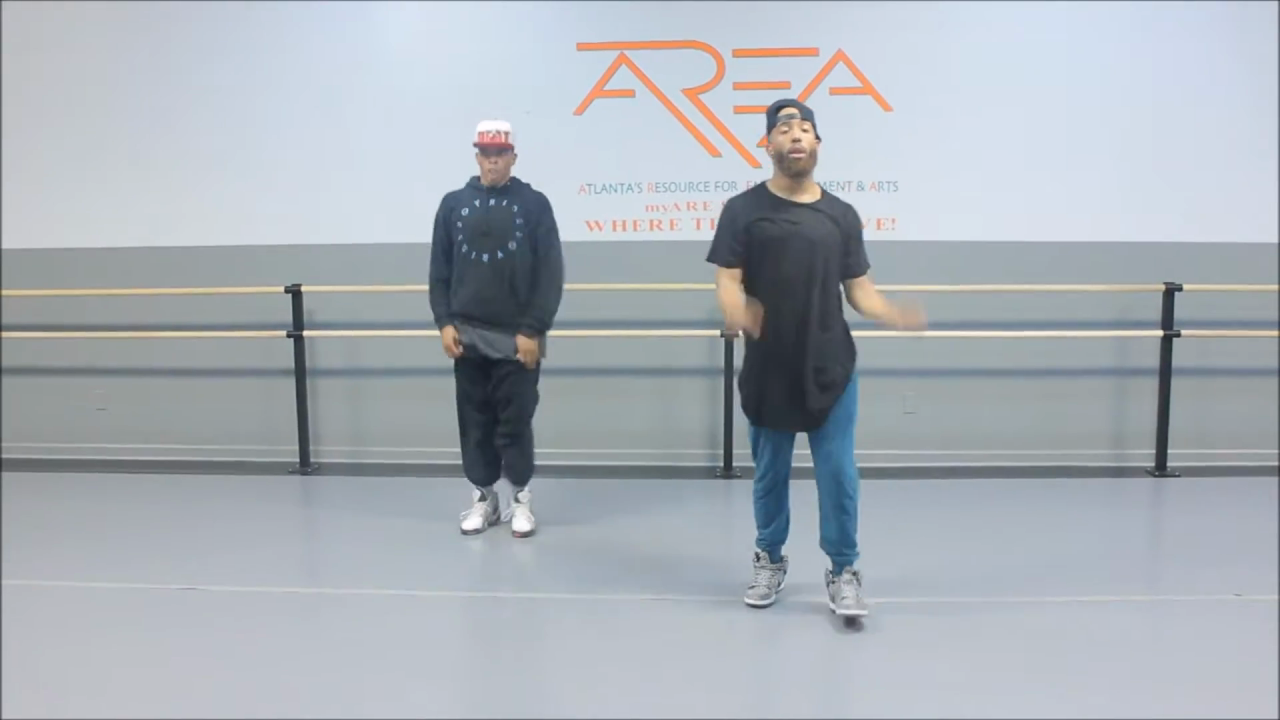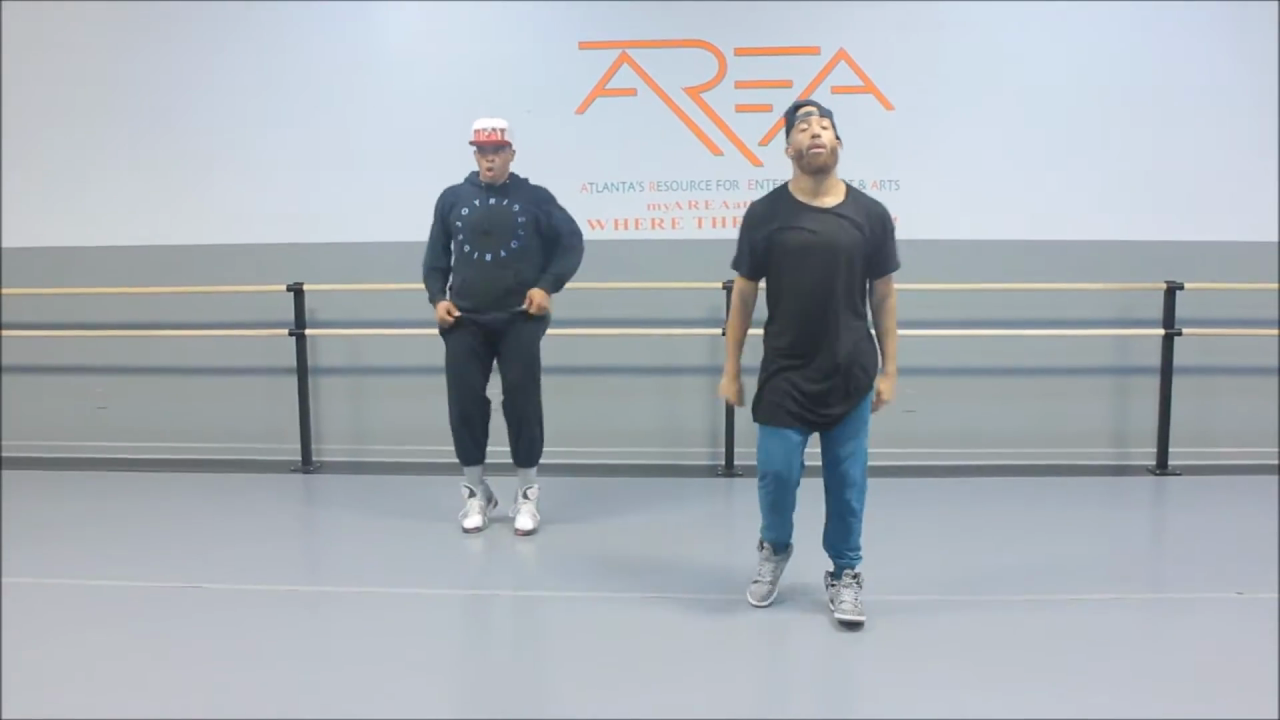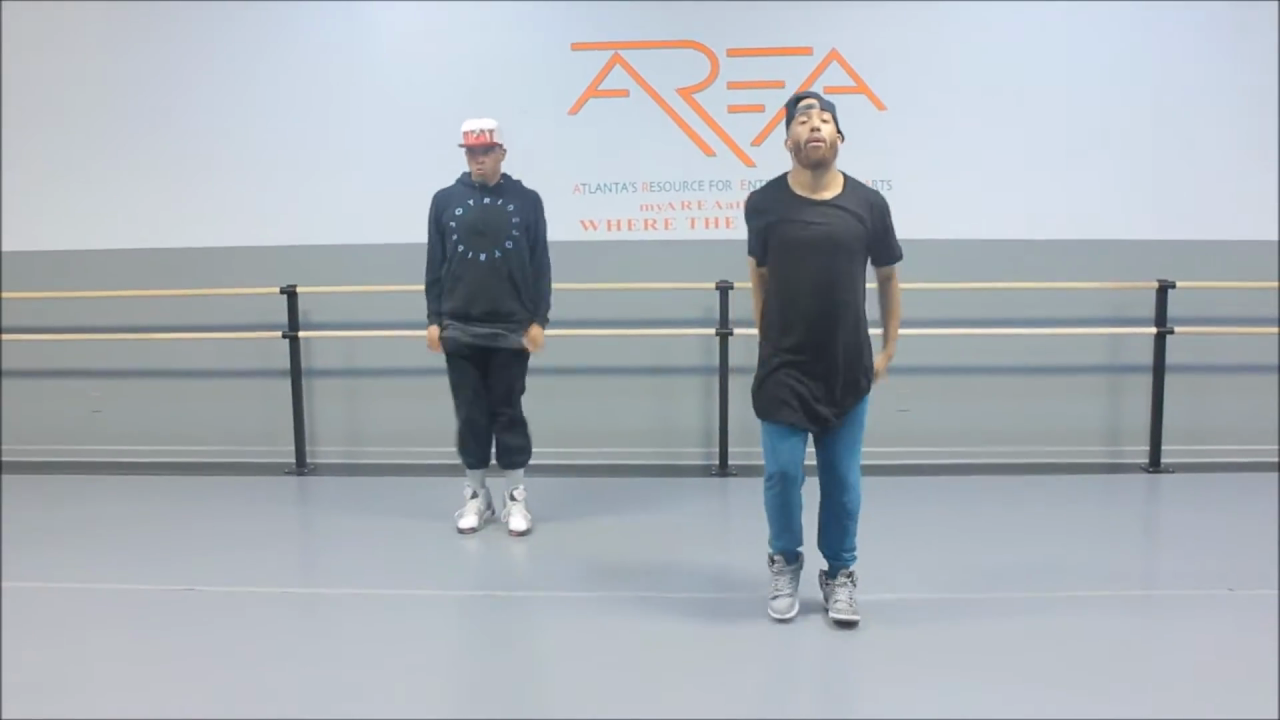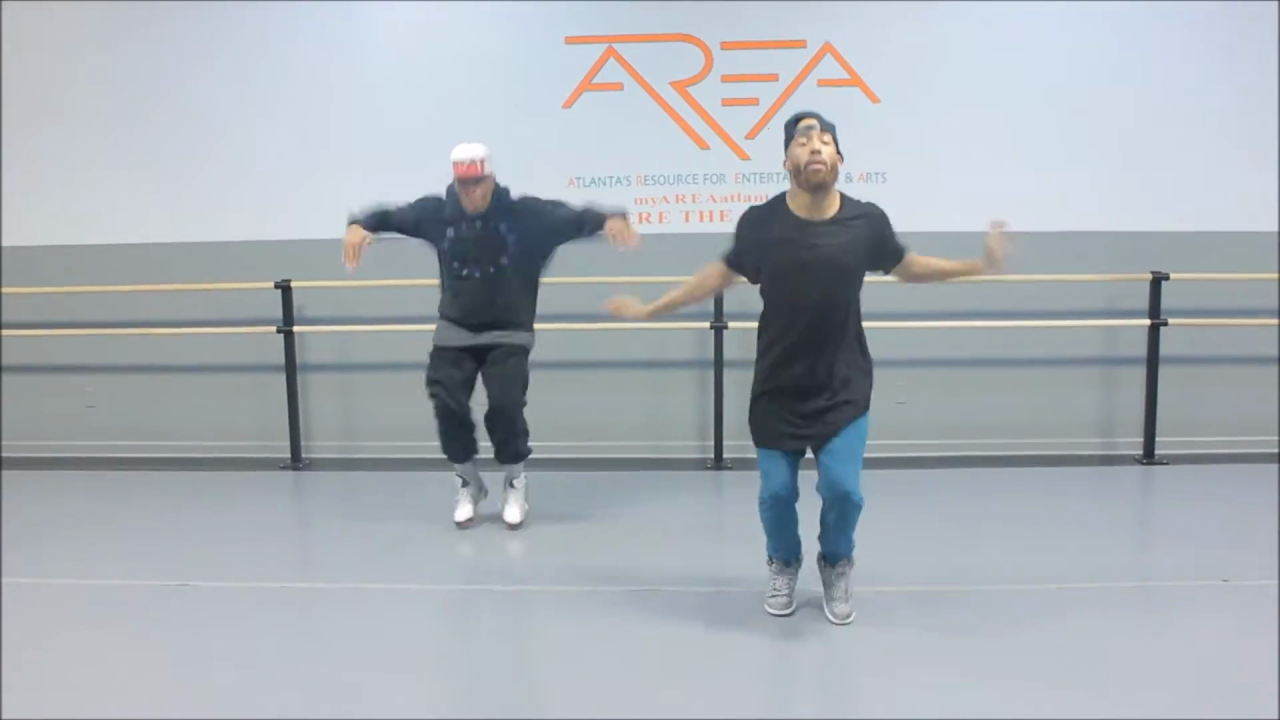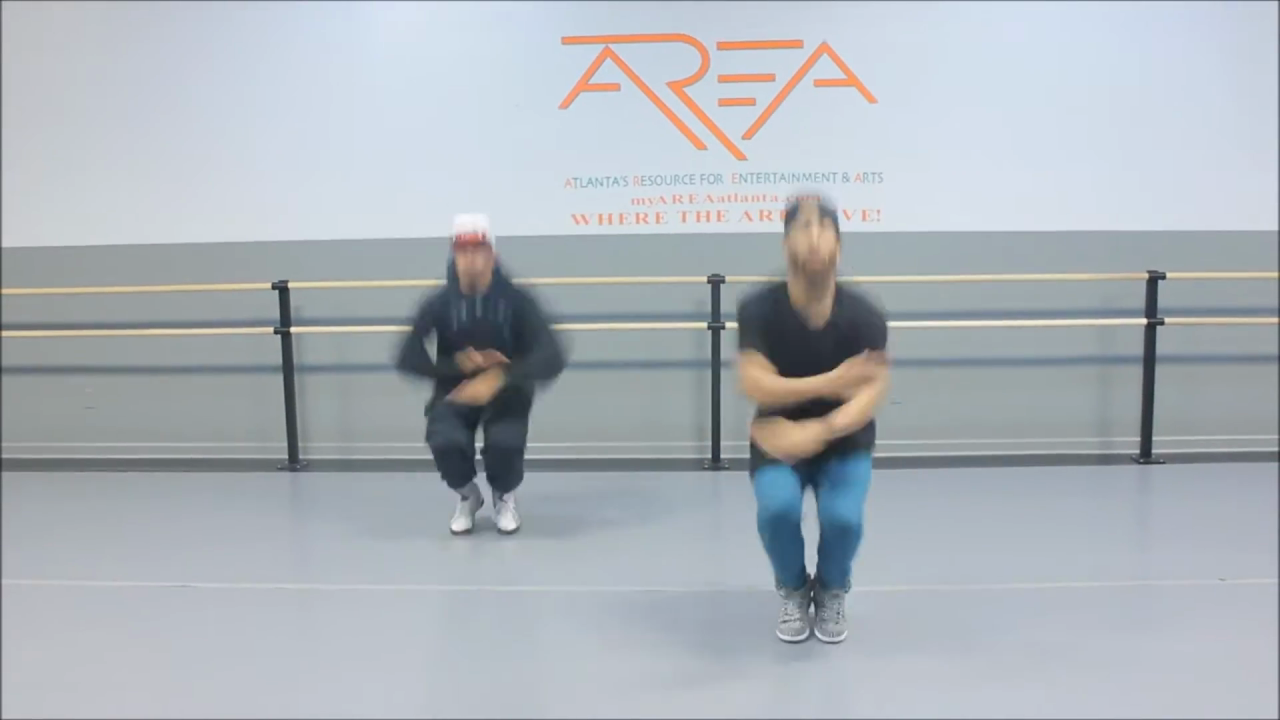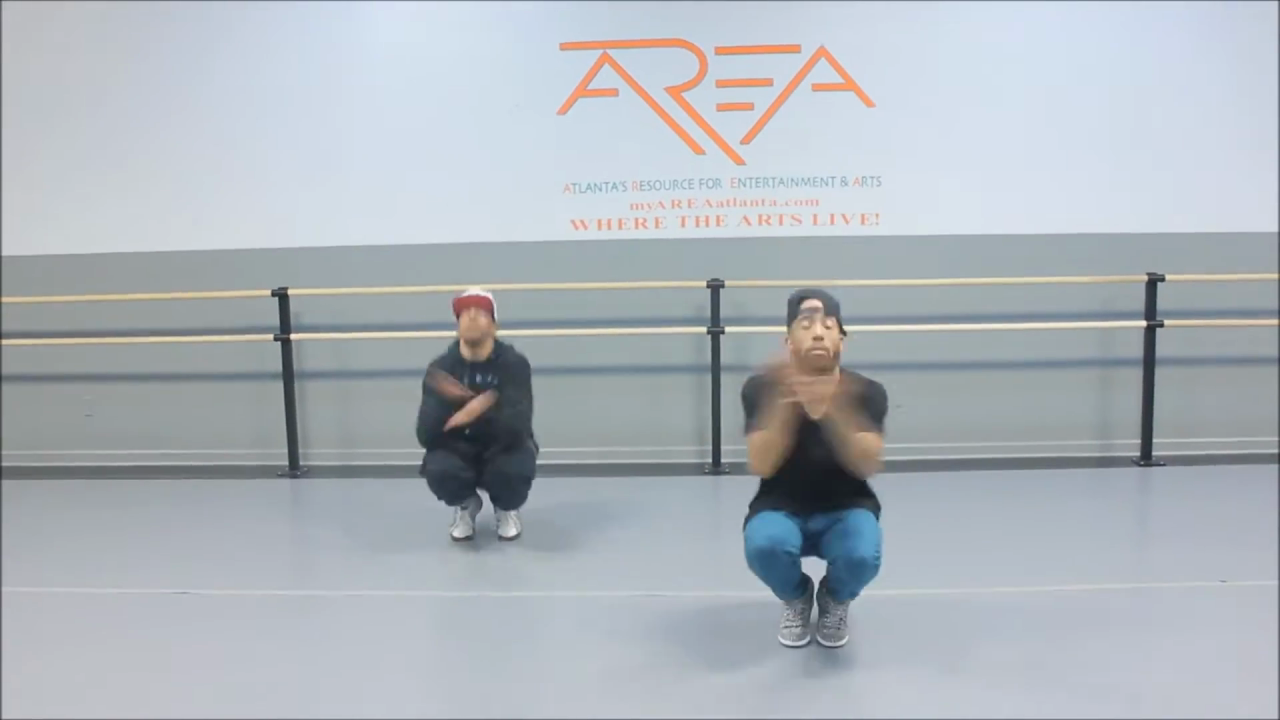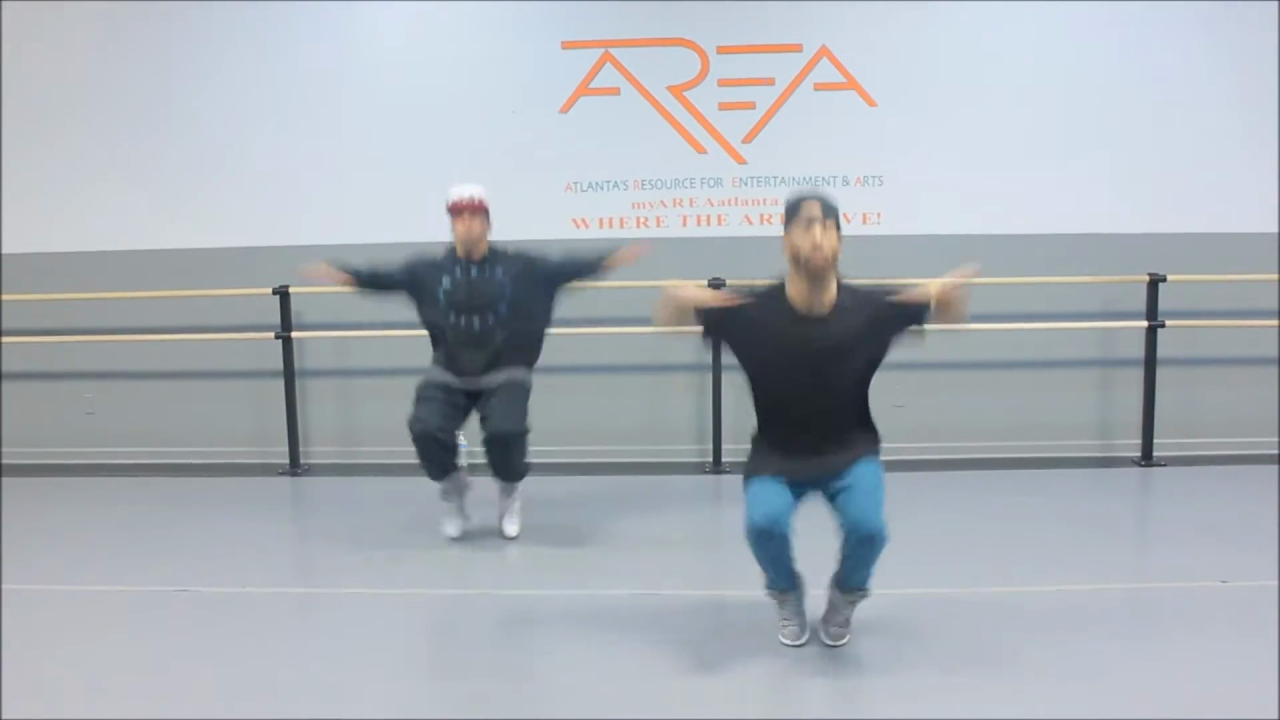
dt=0.2s
person 1, frame 1
left shoulder: (842, 215)
right shoulder: (743, 210)
left elbow: (857, 290)
right elbow: (726, 285)
left wrist: (893, 315)
right wrist: (738, 313)
left hip: (833, 368)
right hip: (768, 373)
left knee: (838, 473)
right knee: (770, 472)
left ankle: (843, 573)
right ankle: (769, 561)
person 1, frame 2
left shoulder: (870, 213)
right shoulder: (764, 214)
left elbow: (882, 293)
right elbow: (744, 294)
left wrist: (888, 368)
right wrist: (731, 370)
left hip: (850, 374)
right hip: (785, 372)
left knee: (847, 479)
right knee: (775, 470)
left ankle: (845, 575)
right ankle: (774, 551)
person 1, frame 3
left shoulder: (869, 204)
right shoulder: (764, 203)
left elbow: (888, 274)
left wrist: (889, 341)
left hip: (847, 371)
right hip: (783, 369)
left knee: (842, 479)
right knee: (782, 473)
left ankle: (839, 575)
right ankle: (785, 566)
person 1, frame 4
left shoulder: (867, 221)
right shoulder: (759, 222)
left elbow: (907, 267)
right elbow: (723, 274)
left wrist: (977, 266)
right wrist: (652, 308)
left hip: (843, 390)
right hip: (776, 392)
left knee: (843, 489)
right knee: (775, 490)
left ankle: (836, 566)
right ankle: (783, 563)
person 1, frame 5
left shoulder: (865, 316)
right shoulder: (758, 310)
left elbow: (870, 399)
right elbow: (756, 388)
left wrist: (815, 433)
right wrist: (830, 380)
left hip: (843, 445)
right hip: (779, 446)
left knee: (845, 520)
right knee: (777, 511)
left ankle: (832, 592)
right ankle: (793, 591)
person 1, frame 6
left shoulder: (867, 395)
right shoulder: (762, 390)
left elbow: (867, 465)
right elbow: (763, 467)
left wrist: (835, 411)
right wrist: (785, 403)
left hip: (846, 507)
right hip: (781, 507)
left knee: (861, 556)
right knee: (764, 546)
left ankle: (834, 601)
right ankle: (796, 599)
person 1, frame 7
left shoulder: (871, 309)
right shoulder: (753, 311)
left elbow: (950, 312)
right elbow: (668, 317)
left wrist: (950, 292)
right wrist: (682, 301)
left hip: (850, 453)
right hip: (780, 454)
left knee: (868, 527)
right knee: (764, 522)
left ankle: (846, 592)
right ankle: (786, 593)
person 2, frame 1
left shoulder: (534, 203)
right shoulder: (453, 203)
left elbow: (551, 273)
right elbow: (439, 269)
left wrist: (536, 330)
right wrist: (443, 321)
left hip: (516, 337)
right hip: (467, 334)
left knee: (515, 421)
right knee: (475, 420)
left ankle: (520, 498)
right ankle: (482, 498)
person 2, frame 2
left shoulder: (535, 198)
right shoulder: (452, 198)
left elbow: (571, 243)
right elbow: (436, 254)
left wrist: (547, 286)
right wrist: (437, 296)
left hip: (519, 317)
right hip: (466, 319)
left knee: (523, 400)
right knee: (465, 402)
left ankle: (527, 494)
right ankle: (477, 493)
person 2, frame 3
left shoulder: (526, 200)
right shoulder: (445, 200)
left elbow: (539, 265)
right elbow: (436, 264)
left wrist: (539, 319)
right wrist: (433, 319)
left hip: (512, 328)
right hip: (459, 327)
left knee: (507, 411)
right knee: (470, 414)
left ankle: (515, 498)
right ankle: (477, 496)
person 2, frame 4
left shoulder: (524, 214)
right shoulder: (436, 211)
left elbow: (573, 217)
right elbow: (388, 217)
left wrist: (611, 219)
right wrist: (359, 225)
left hip: (509, 335)
right hip: (455, 332)
left knee: (506, 408)
right knee: (448, 406)
left ankle: (514, 485)
right ankle: (469, 484)
person 2, frame 5
left shoulder: (518, 301)
right shoulder: (438, 305)
left elbow: (551, 358)
right elbow: (408, 360)
left wrist: (499, 378)
right wrist: (458, 364)
left hip: (506, 397)
right hip: (457, 396)
left knee: (504, 443)
right knee: (446, 444)
left ankle: (505, 495)
right ankle: (466, 495)
person 2, frame 6
left shoulder: (514, 365)
right shoulder: (440, 369)
left elbow: (518, 427)
right elbow: (427, 436)
left wrist: (487, 408)
right wrist: (453, 408)
left hip: (506, 447)
right hip: (455, 448)
left knee: (513, 473)
right knee: (441, 472)
left ankle: (507, 509)
right ankle: (466, 506)
person 2, frame 7
left shoulder: (517, 266)
right shoulder: (431, 270)
left elbow: (572, 266)
right elbow: (381, 276)
left wrist: (611, 260)
right wrist: (344, 275)
left hip: (505, 373)
right hip: (449, 375)
left knee: (505, 431)
right knee: (427, 430)
left ankle: (509, 494)
right ankle: (453, 489)
